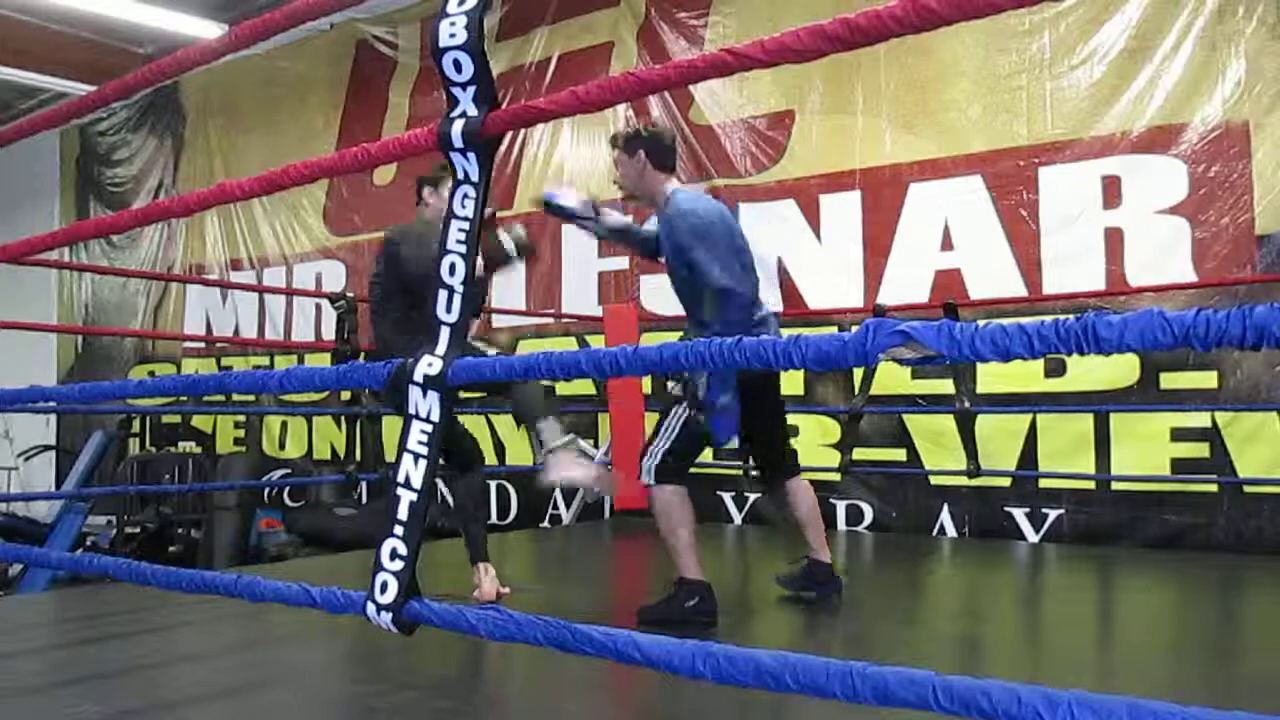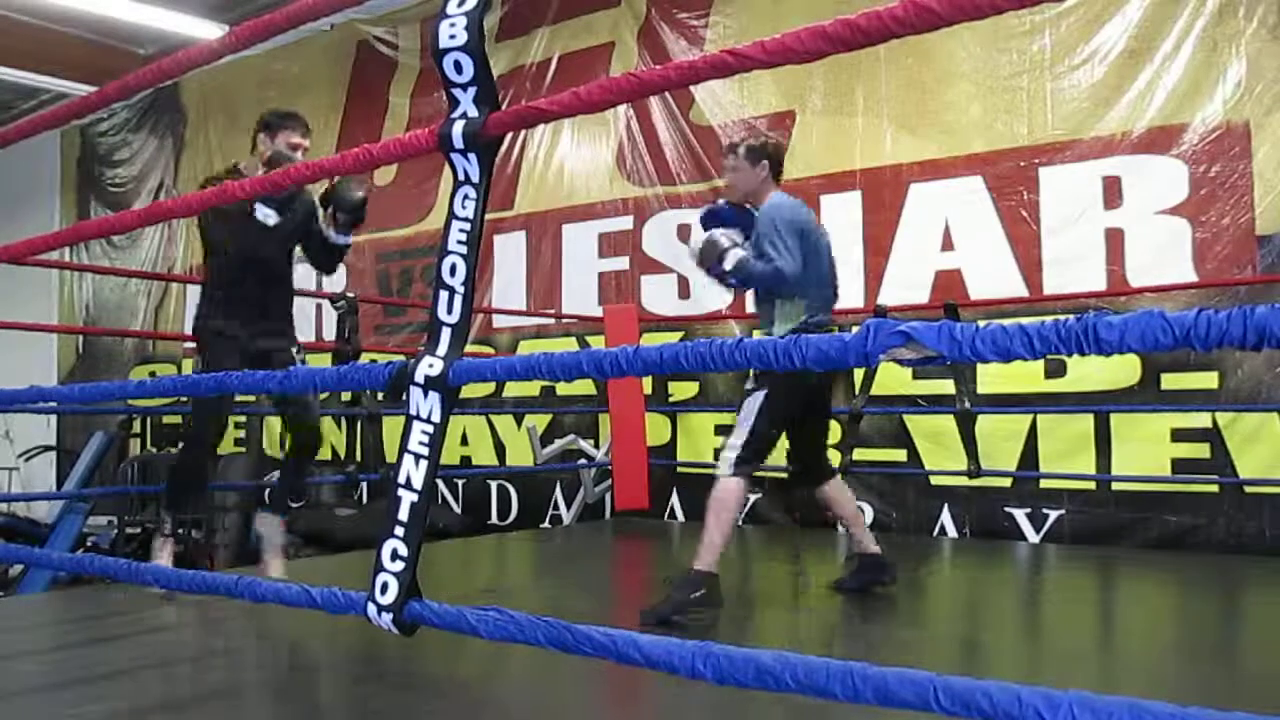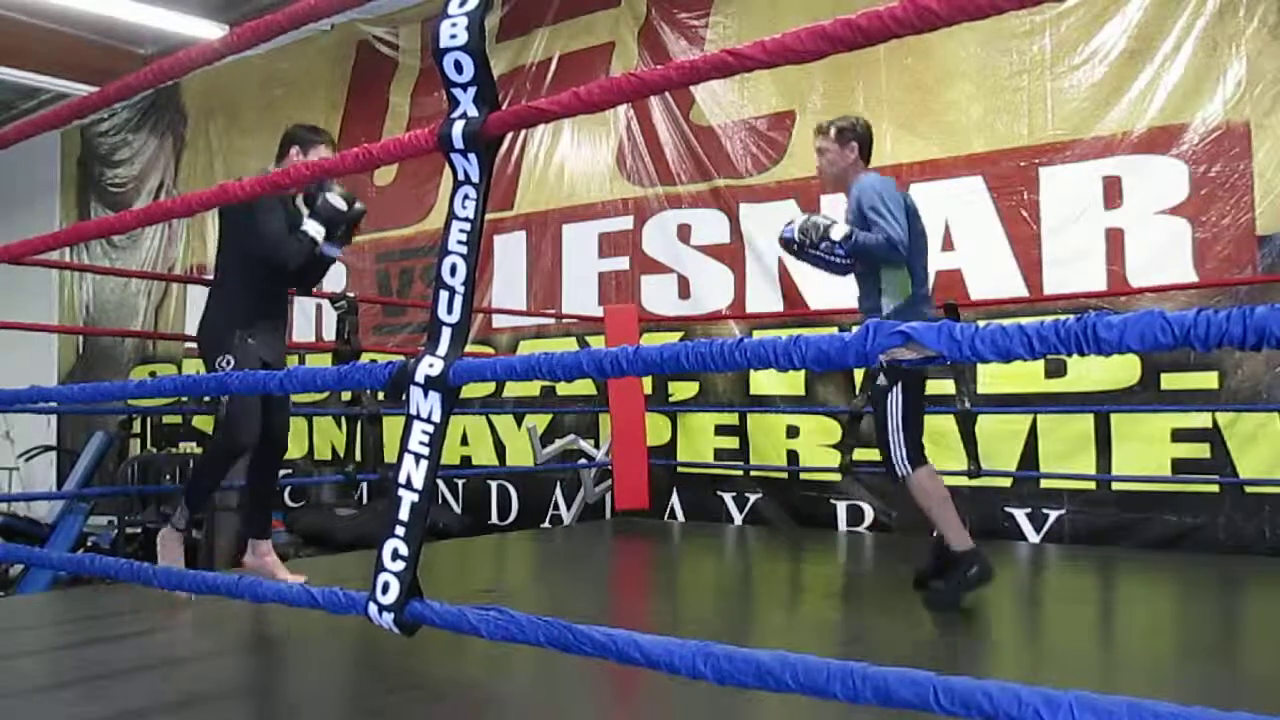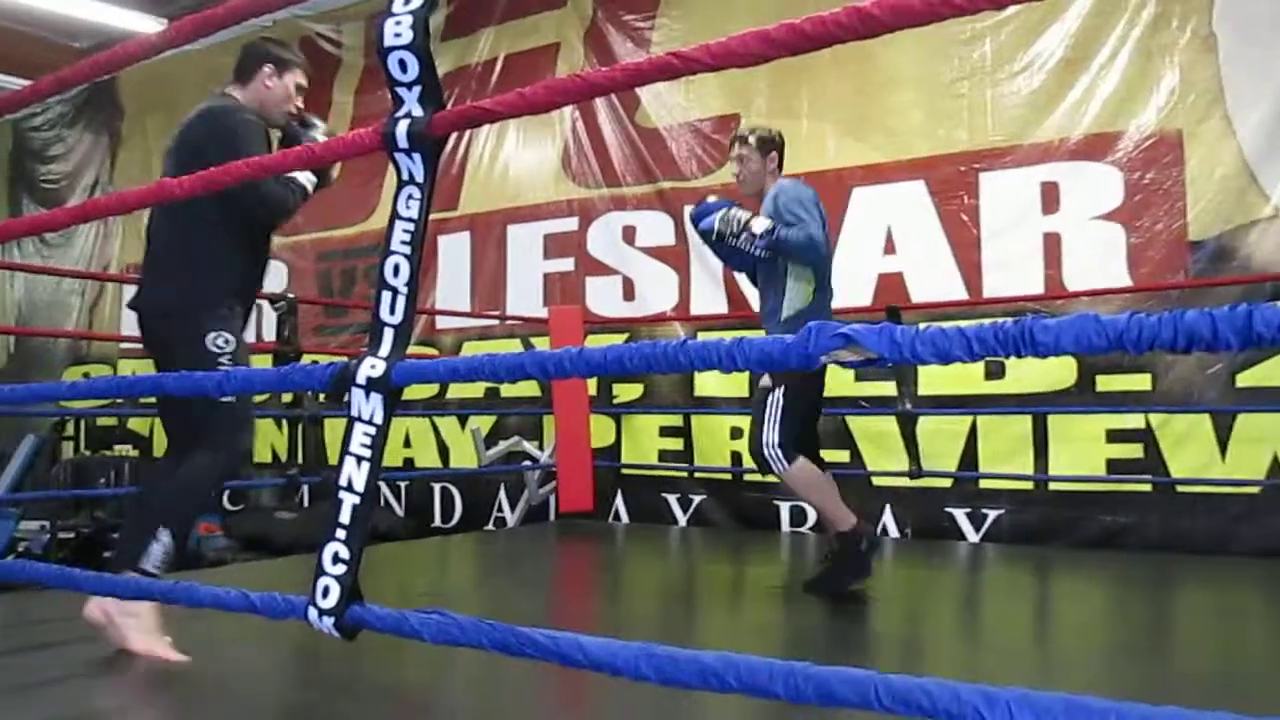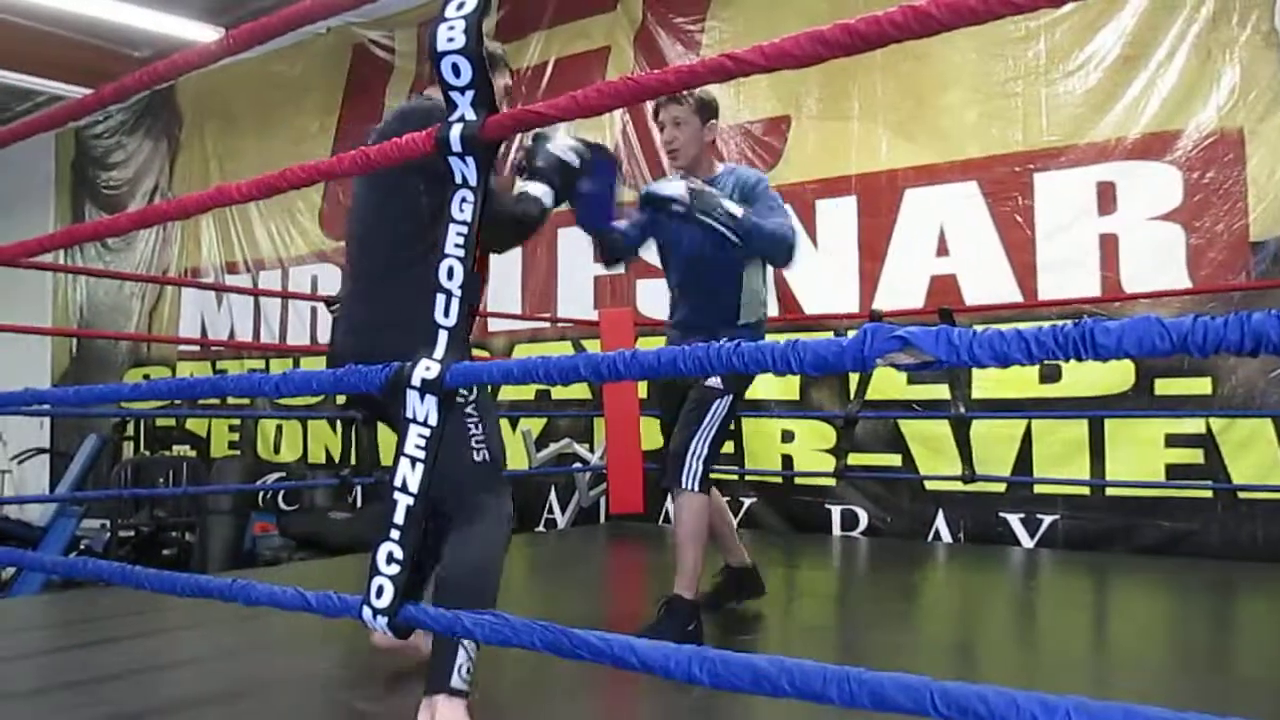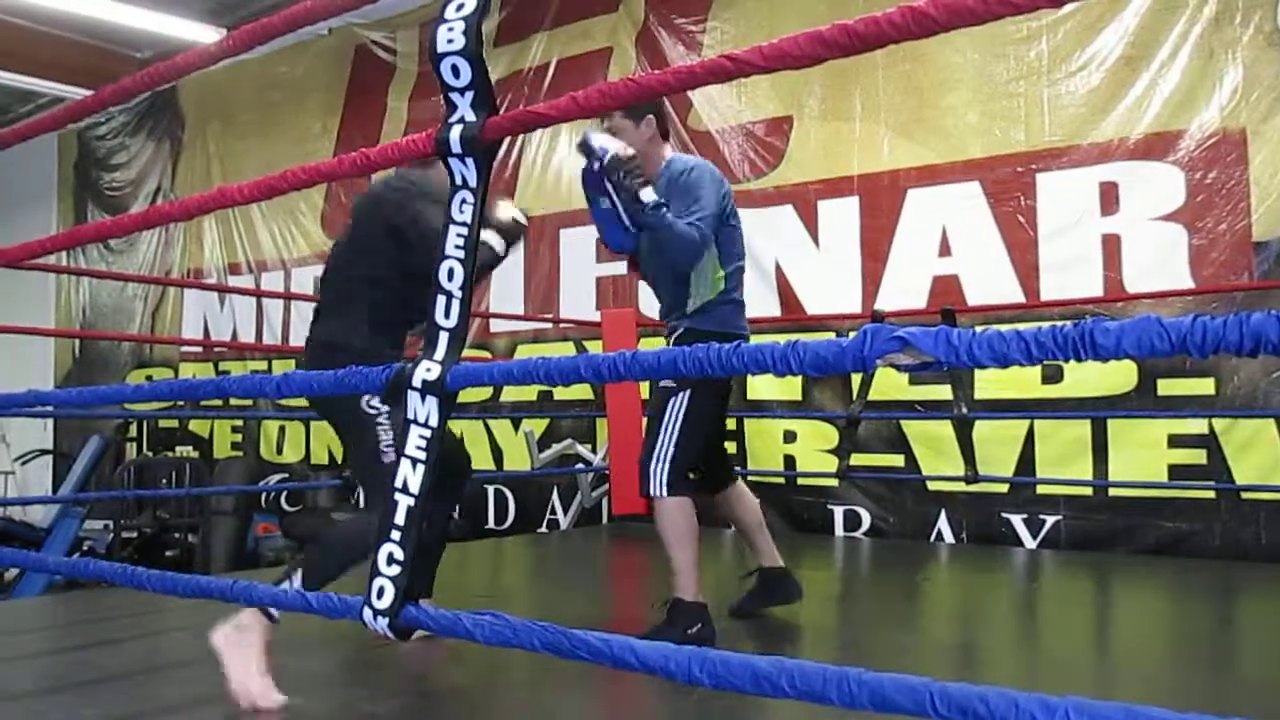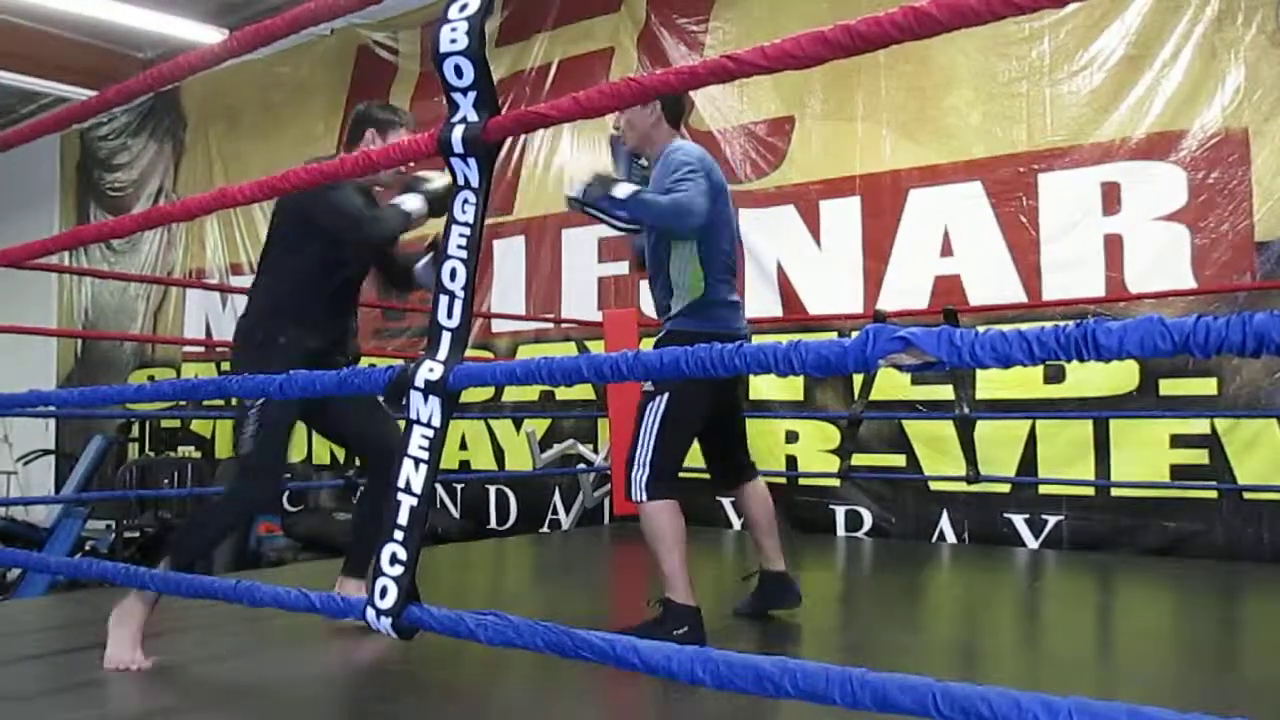
dt=0.7s
person 1, frame 1
left shoulder: (428, 241)
right shoulder: (415, 235)
left elbow: (462, 311)
right elbow: (436, 285)
left wrist: (484, 260)
right wrist: (493, 254)
left hip: (402, 372)
right hip: (419, 360)
left knee: (465, 459)
left ankle: (483, 572)
right ankle: (557, 454)
person 1, frame 2
left shoulder: (295, 199)
right shoulder: (219, 190)
left elbow: (325, 261)
right elbow: (232, 252)
left wrist: (344, 227)
right wrist: (269, 203)
left hip: (276, 334)
right hip: (224, 333)
left knee: (308, 430)
right knee: (203, 437)
left ankle: (273, 519)
right ankle: (164, 543)
person 1, frame 3
left shoulder: (289, 206)
right shoulder: (255, 197)
left elbow: (301, 277)
right elbow: (282, 258)
left wrist: (337, 237)
right wrist: (318, 221)
left hip: (267, 339)
right hip: (232, 335)
left knee: (272, 446)
right knee: (238, 436)
left ankle: (259, 551)
right ankle: (175, 530)
person 1, frame 4
left shoulder: (208, 127)
right shoulder: (232, 122)
right elbow: (264, 207)
left wrist: (293, 169)
right wrist: (306, 171)
left hip: (175, 310)
right hip: (199, 313)
left knee: (195, 450)
right knee: (223, 447)
left ankle: (122, 597)
right ankle: (134, 593)
person 1, frame 5
left shoulder: (390, 136)
right shoulder: (437, 123)
right elbow: (499, 227)
left wrist: (526, 171)
right wrist: (550, 170)
left hip: (361, 346)
right hip: (412, 346)
left knee: (448, 483)
right knee: (482, 508)
person 1, frame 6
left shoulder: (415, 205)
right shoulder: (411, 189)
left elbow: (445, 276)
left wrist: (499, 230)
right wrist: (495, 231)
left hip: (371, 365)
right hip: (349, 367)
left knee: (450, 470)
right knee: (395, 507)
left ankle: (414, 610)
right ankle: (249, 628)
person 1, frame 7
left shoulder: (365, 202)
right shoulder: (319, 187)
left elbow: (399, 275)
right elbow: (375, 231)
right wrist: (420, 196)
left hip: (329, 361)
right hip: (275, 354)
left knee: (391, 453)
right knee: (256, 484)
left ankle: (353, 588)
right ankle: (138, 605)
person 2, frame 1
left shoulder: (685, 214)
right shoulder: (687, 207)
left elbow: (730, 289)
right elbow: (661, 244)
left wrist: (719, 370)
right wrist: (602, 221)
left knee: (660, 467)
right knee: (777, 464)
left ankle: (693, 591)
right ankle: (822, 567)
person 2, frame 2
left shoulder: (777, 212)
right shoulder: (789, 212)
left elbow: (784, 277)
left wrist: (730, 257)
right wrist: (729, 251)
left knee: (735, 459)
right knee: (811, 465)
left ankle: (701, 582)
right ankle: (870, 559)
person 2, frame 3
left shoulder: (872, 188)
right shoulder: (867, 193)
left elbow: (895, 248)
left wrist: (836, 234)
right wrist: (816, 246)
left knee: (902, 451)
right knee: (900, 448)
left ankle: (966, 557)
right ankle: (949, 547)
person 2, frame 4
left shoulder: (791, 195)
right shoulder: (770, 206)
left elbow: (814, 248)
left wrist: (751, 226)
right wrist: (735, 245)
left hip: (795, 335)
right hip: (795, 337)
left knee: (772, 446)
right knee: (797, 449)
left ankle: (852, 535)
right ankle: (845, 550)
person 2, frame 5
left shoulder: (746, 184)
right shoulder: (665, 194)
left elbow: (782, 247)
right elbow: (614, 251)
left wrist: (711, 206)
left hip: (731, 346)
right hip: (685, 347)
left knee: (686, 465)
right knee: (683, 465)
left ankle: (682, 611)
right ankle: (741, 570)
person 2, frame 6
left shoulder: (685, 176)
right shoulder: (653, 183)
left elbow: (687, 248)
right elbow: (648, 260)
left wrist: (633, 187)
right wrist: (610, 201)
left hip: (706, 337)
right hip: (703, 337)
left knee: (661, 470)
right knee: (708, 466)
left ankle: (690, 616)
right ankle: (774, 575)
person 2, frame 7
left shoulder: (682, 159)
right shoulder: (674, 164)
left elbow: (687, 219)
left wrist: (612, 192)
left hip: (696, 337)
right hip: (719, 336)
left knee: (648, 474)
right knee: (730, 462)
left ankle: (680, 616)
right ankle: (776, 579)
